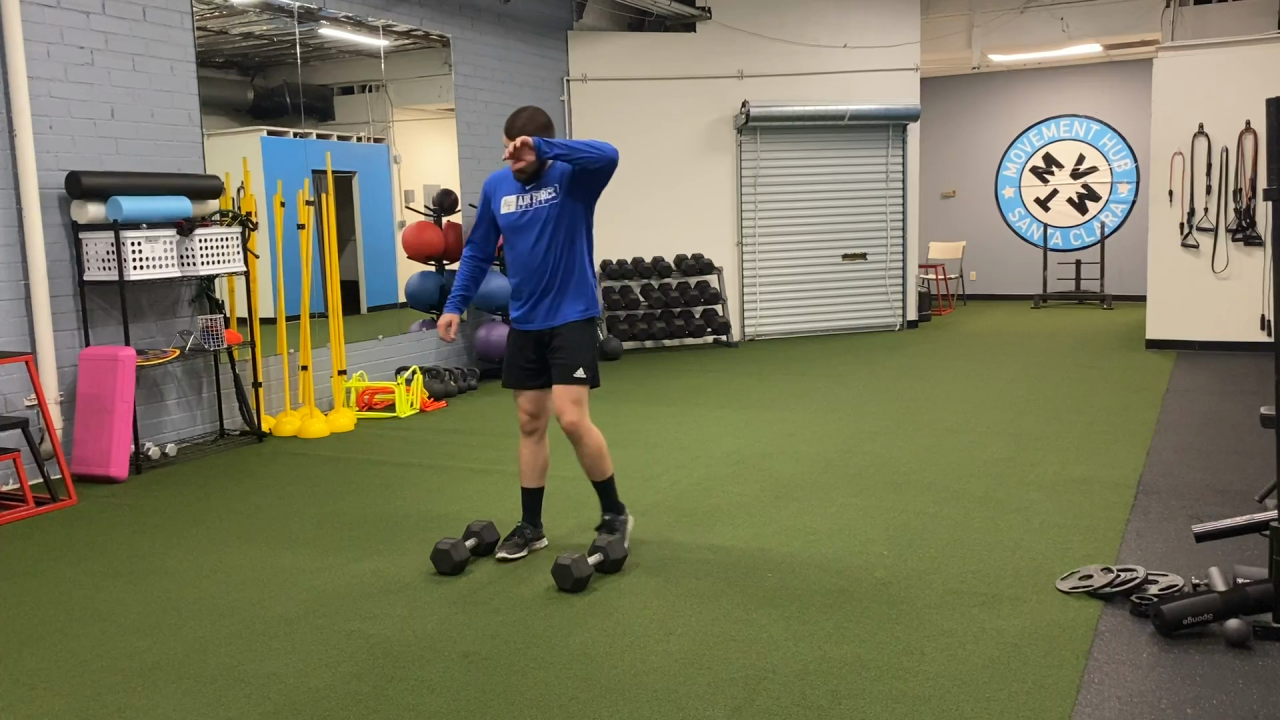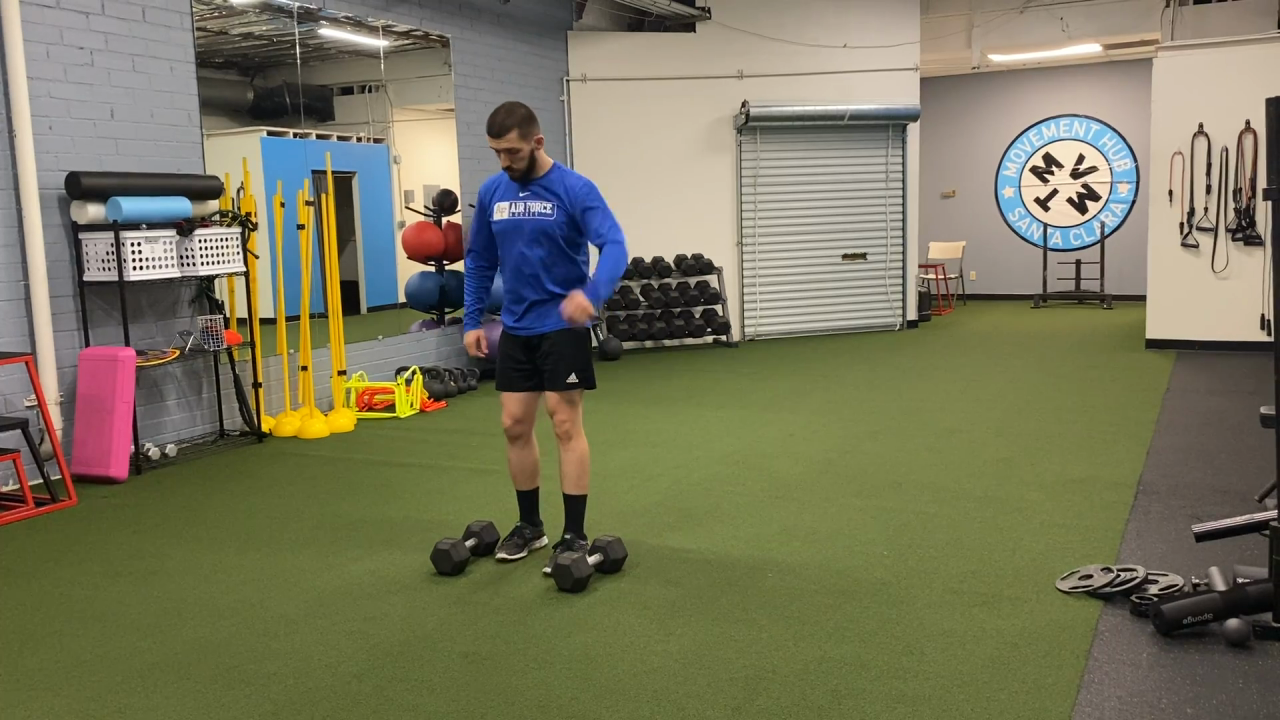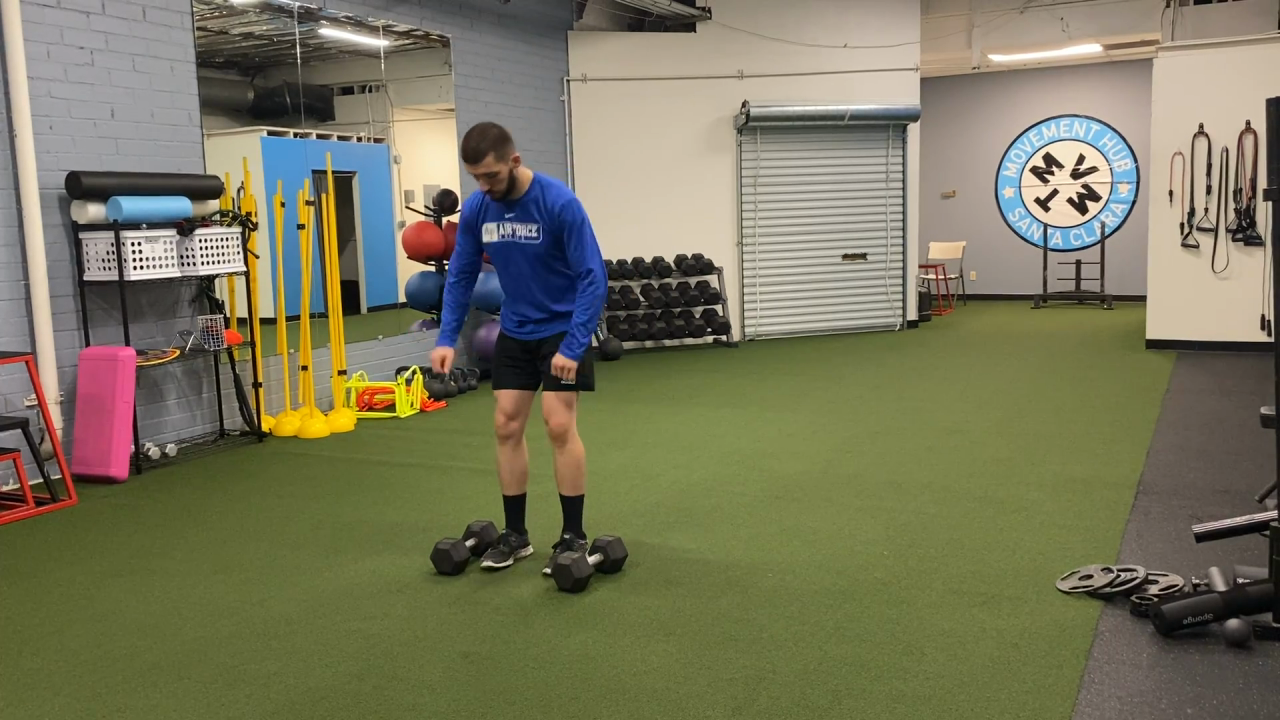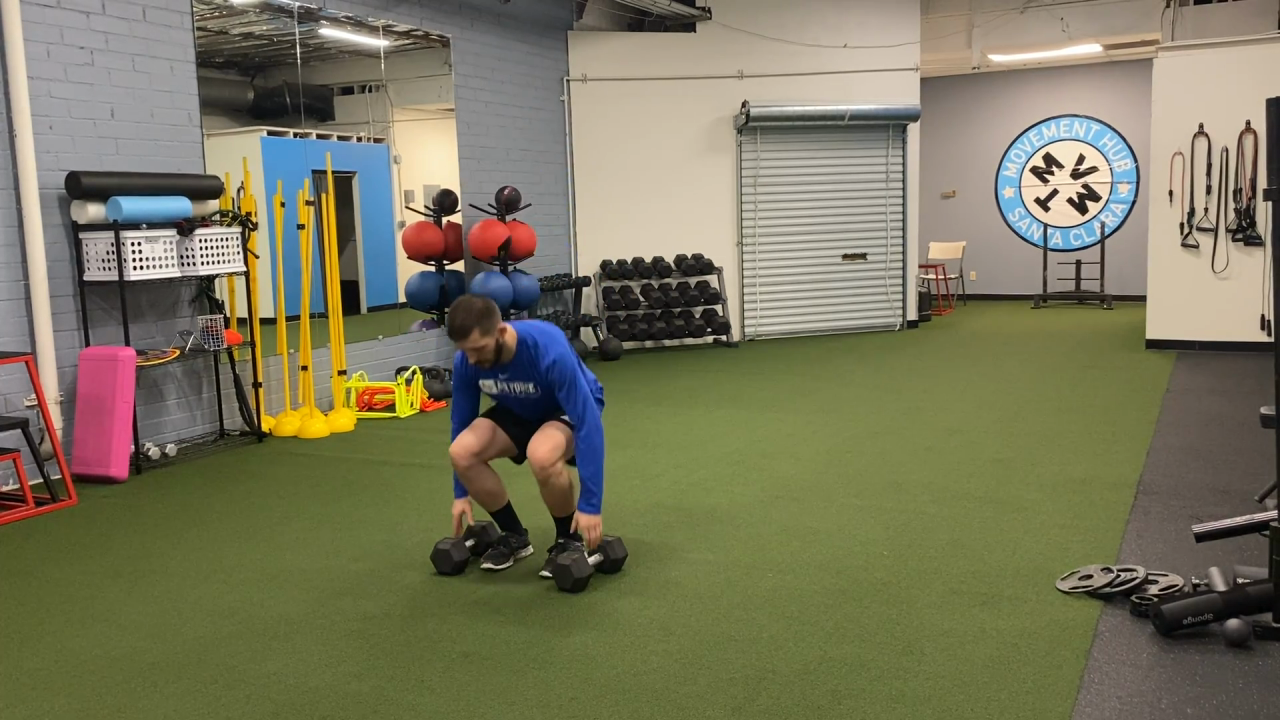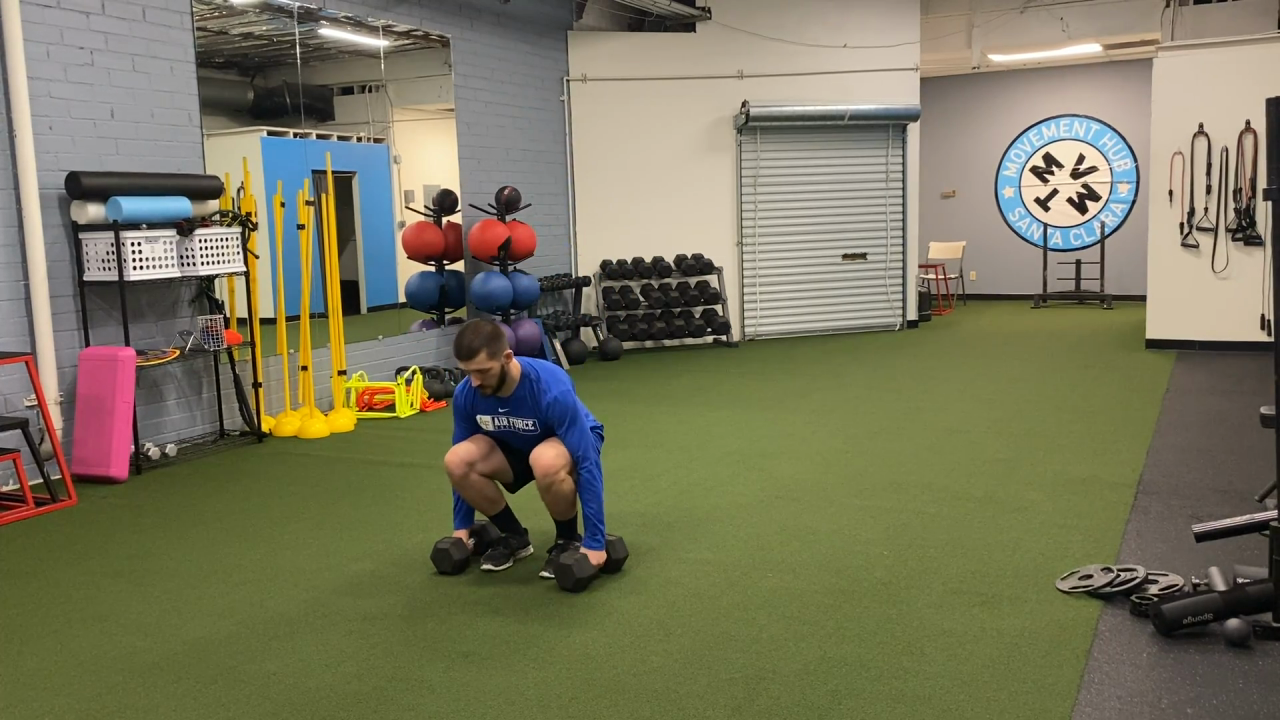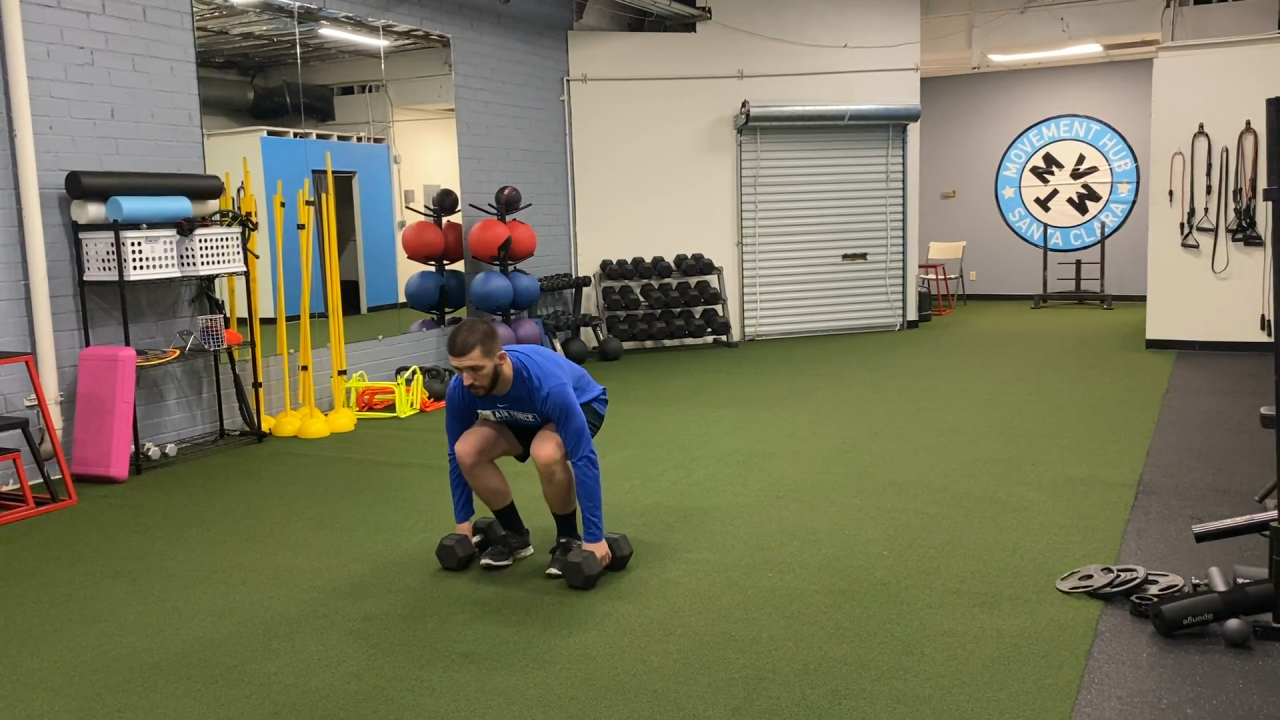
dt=0.5s
person 1, frame 1
left shoulder: (572, 176)
right shoulder: (495, 188)
left elbow: (608, 156)
right elbow: (478, 252)
left wrist: (542, 147)
right wrist: (455, 304)
left hip: (572, 317)
right hip: (524, 324)
left knee: (571, 419)
right knee: (530, 424)
left ankle: (614, 510)
right ankle: (531, 524)
person 1, frame 2
left shoulder: (573, 190)
right shoulder: (491, 192)
left elbow: (614, 250)
right elbow: (478, 262)
left wrist: (591, 294)
right wrist: (473, 320)
left hip: (563, 327)
right hip: (515, 328)
left knee: (566, 426)
right knee: (514, 428)
left ankle: (574, 535)
right ankle: (530, 525)
person 1, frame 3
left shoulder: (560, 203)
right shoulder: (474, 209)
left elbow: (592, 276)
right elbow: (460, 276)
left wrist: (574, 346)
right wrist: (447, 338)
left hip: (562, 330)
right hip: (515, 333)
left knee: (559, 426)
right knee: (507, 427)
left ankle: (573, 536)
right ankle: (515, 533)
person 1, frame 4
left shoulder: (549, 352)
right shoulder: (466, 361)
left elbow: (588, 425)
right elbow: (463, 421)
left wrist: (589, 506)
right wrist: (461, 492)
left hip: (571, 407)
right hip: (520, 411)
left knee: (542, 456)
right knee: (462, 453)
left ankle: (569, 540)
right ankle: (514, 535)
person 1, frame 5
left shoulder: (552, 391)
right shoulder: (466, 394)
left elbow: (587, 463)
right elbow: (465, 459)
left wrist: (595, 543)
right wrist: (462, 526)
left hip: (570, 447)
right hip: (516, 448)
left knee: (546, 462)
right knee: (456, 461)
left ankle: (569, 540)
right ankle: (513, 535)
person 1, frame 6
left shoulder: (548, 386)
right shoulder: (459, 390)
left elbow: (584, 458)
right elbow: (457, 453)
left wrist: (594, 536)
right wrist: (462, 519)
left hip: (581, 404)
left knee: (546, 453)
right knee: (468, 451)
left ankle: (569, 539)
right ankle: (514, 534)
